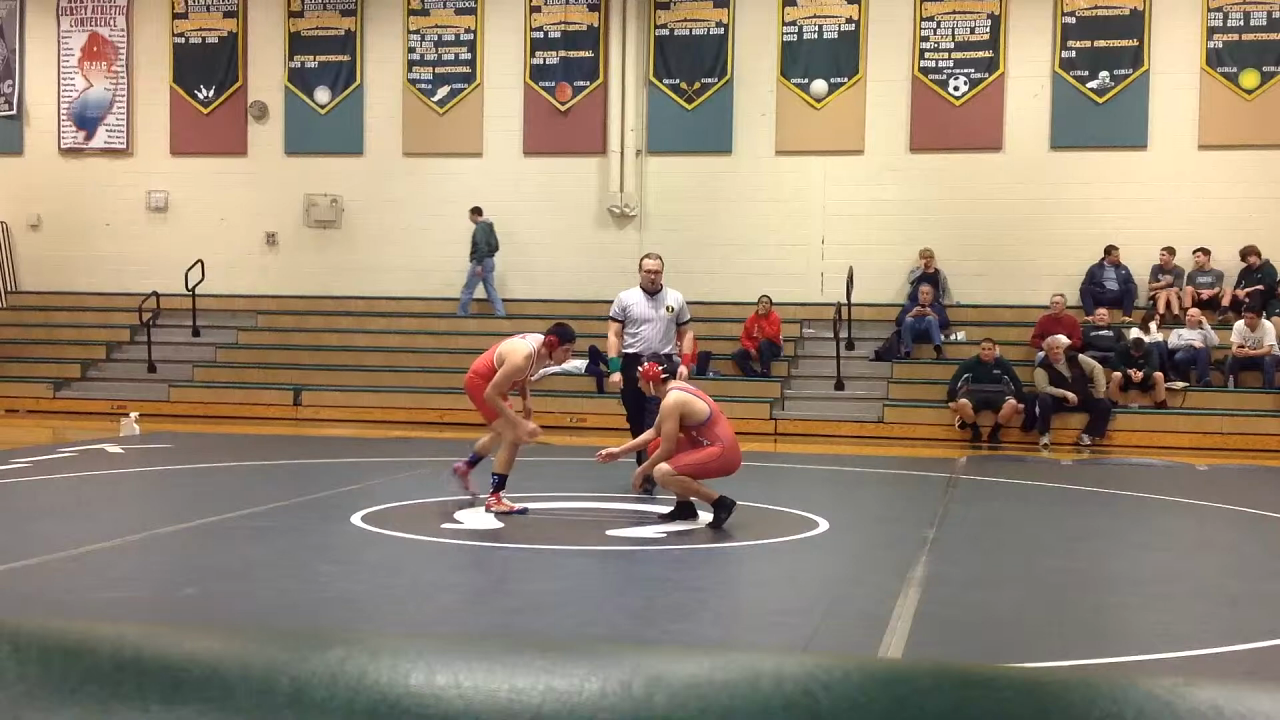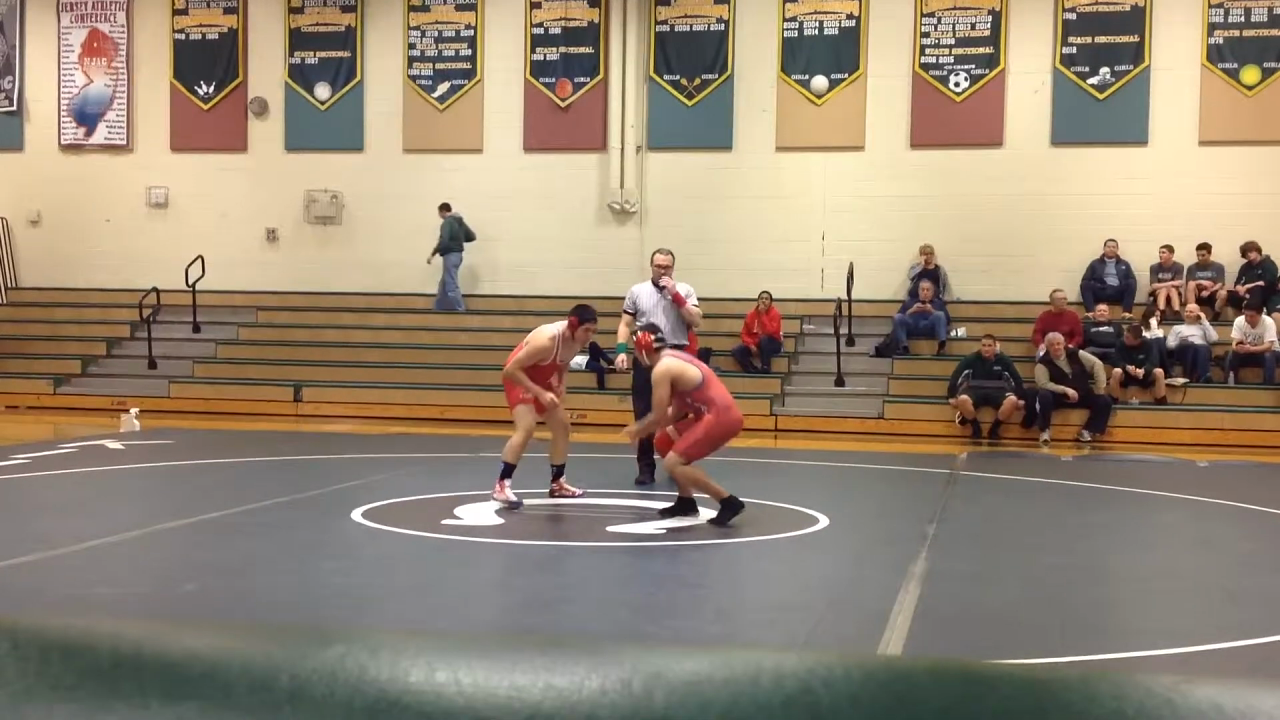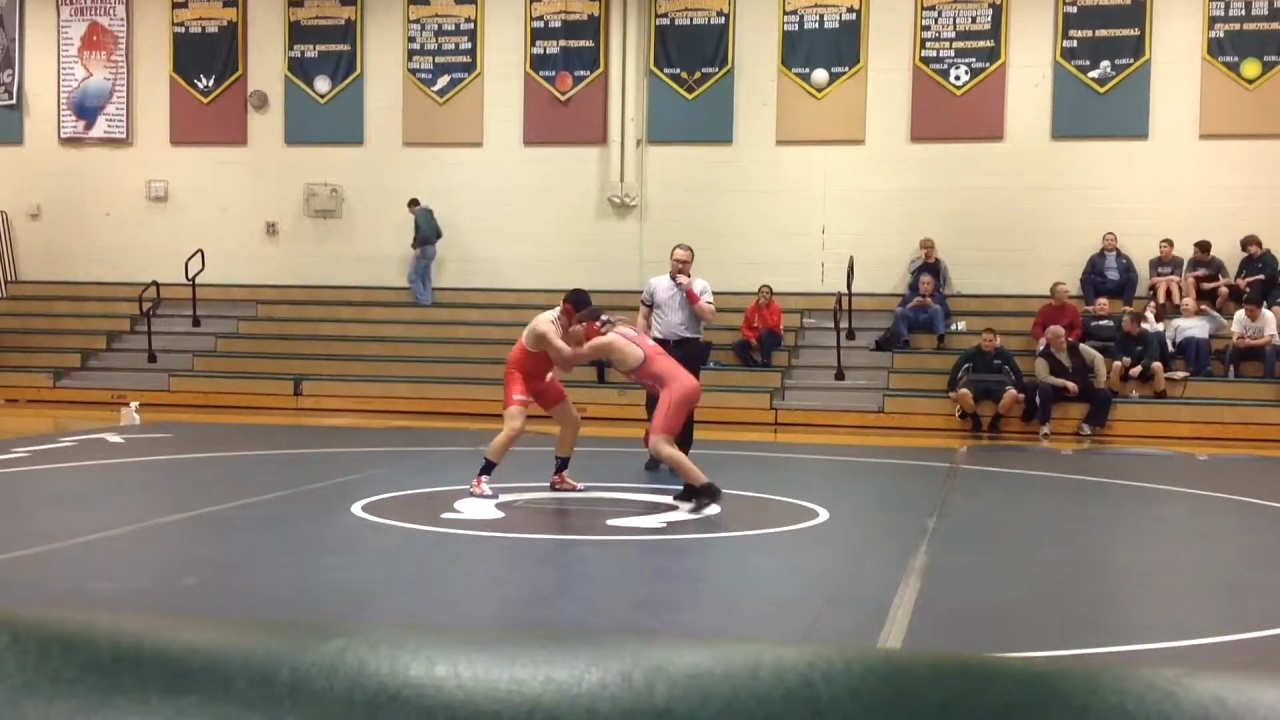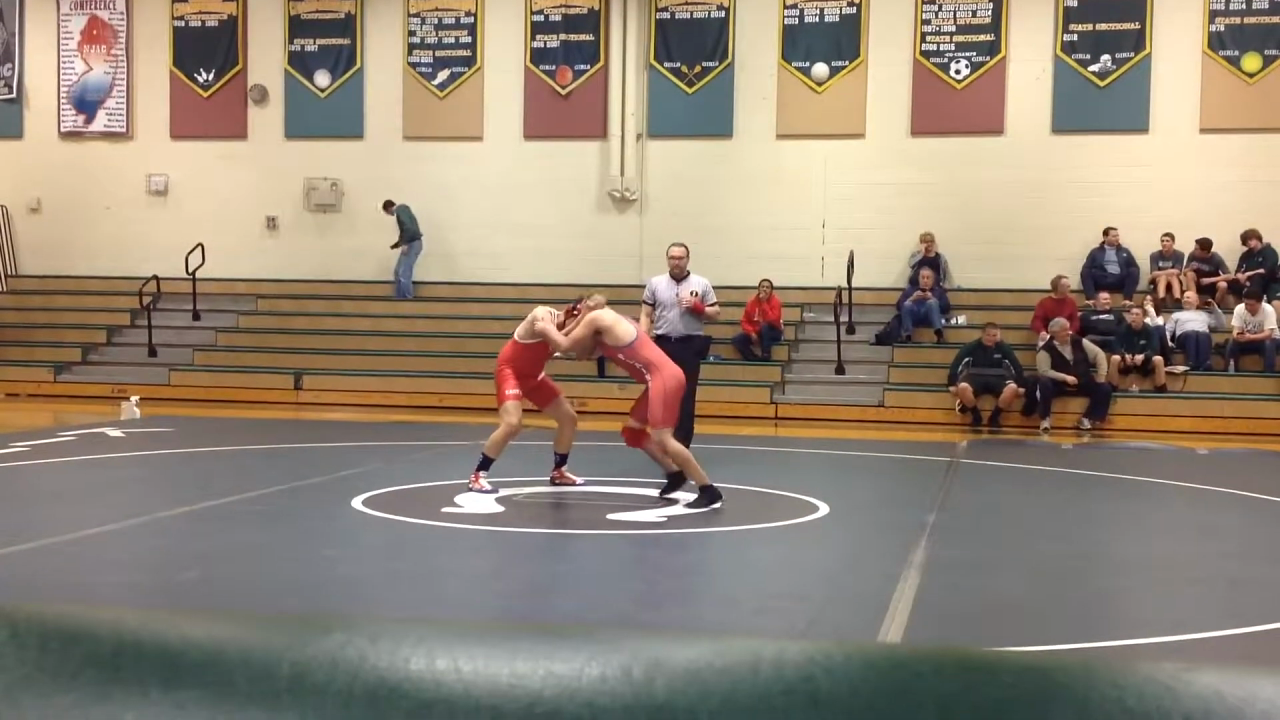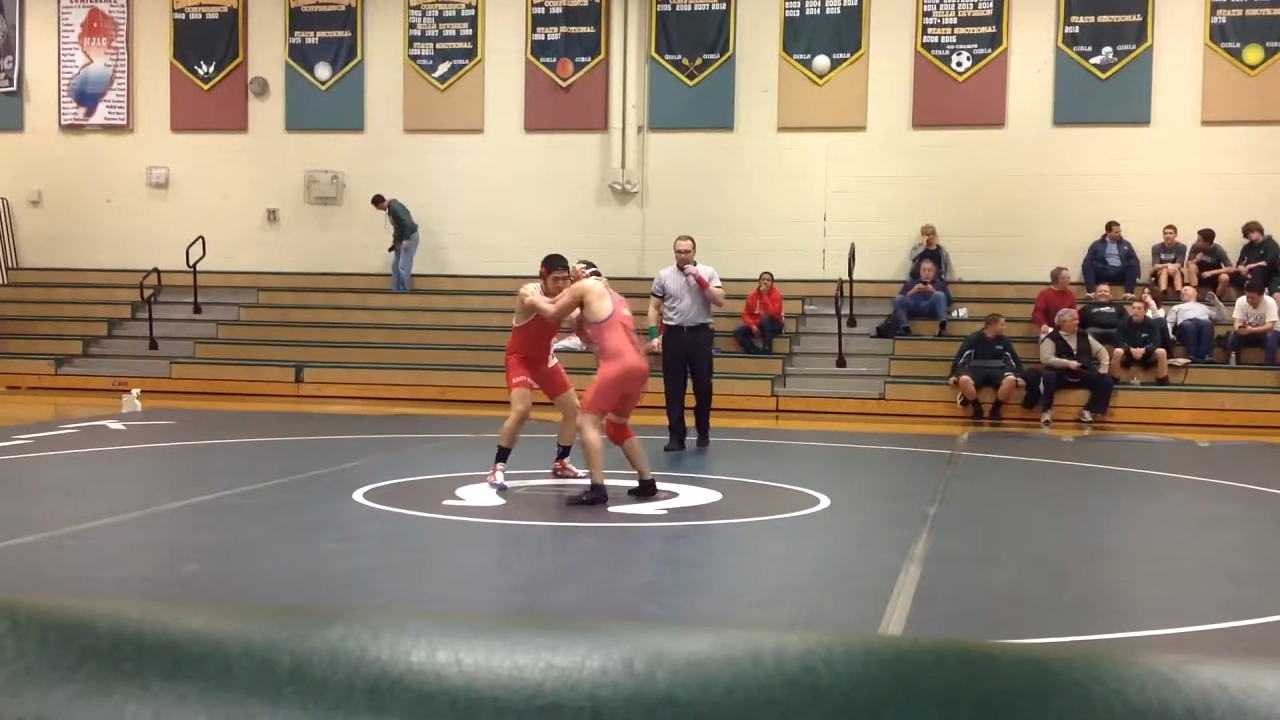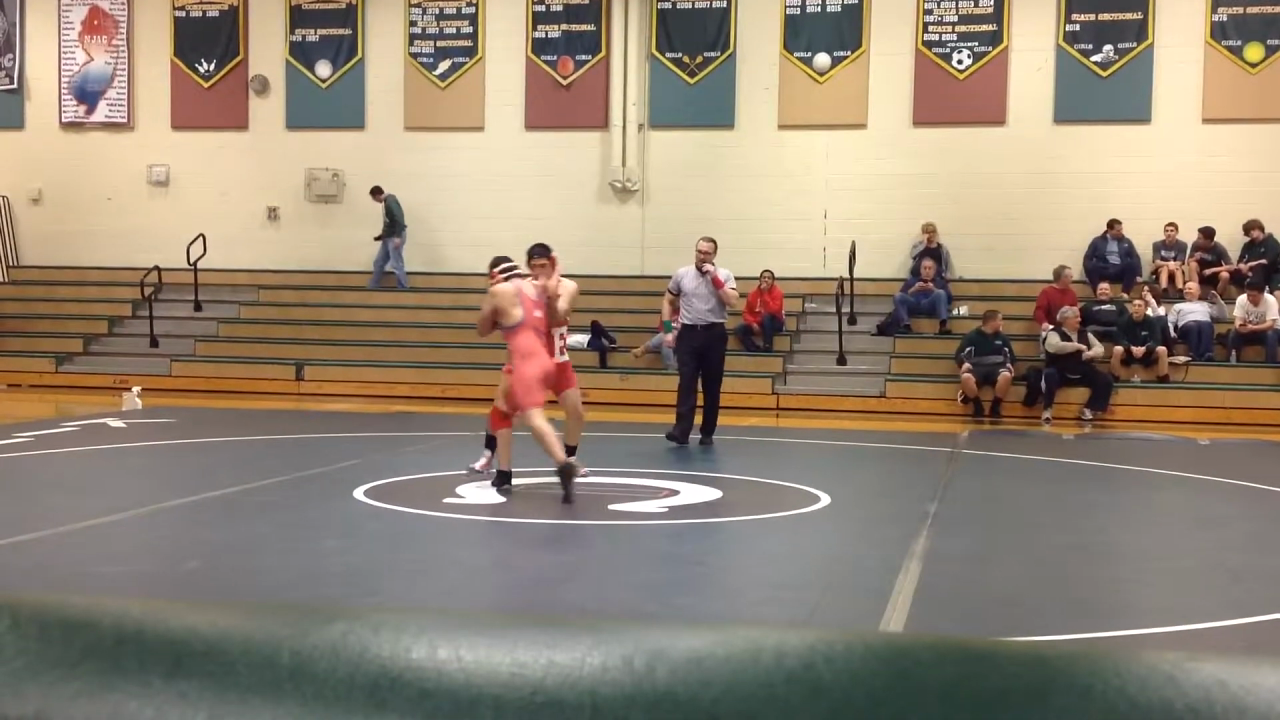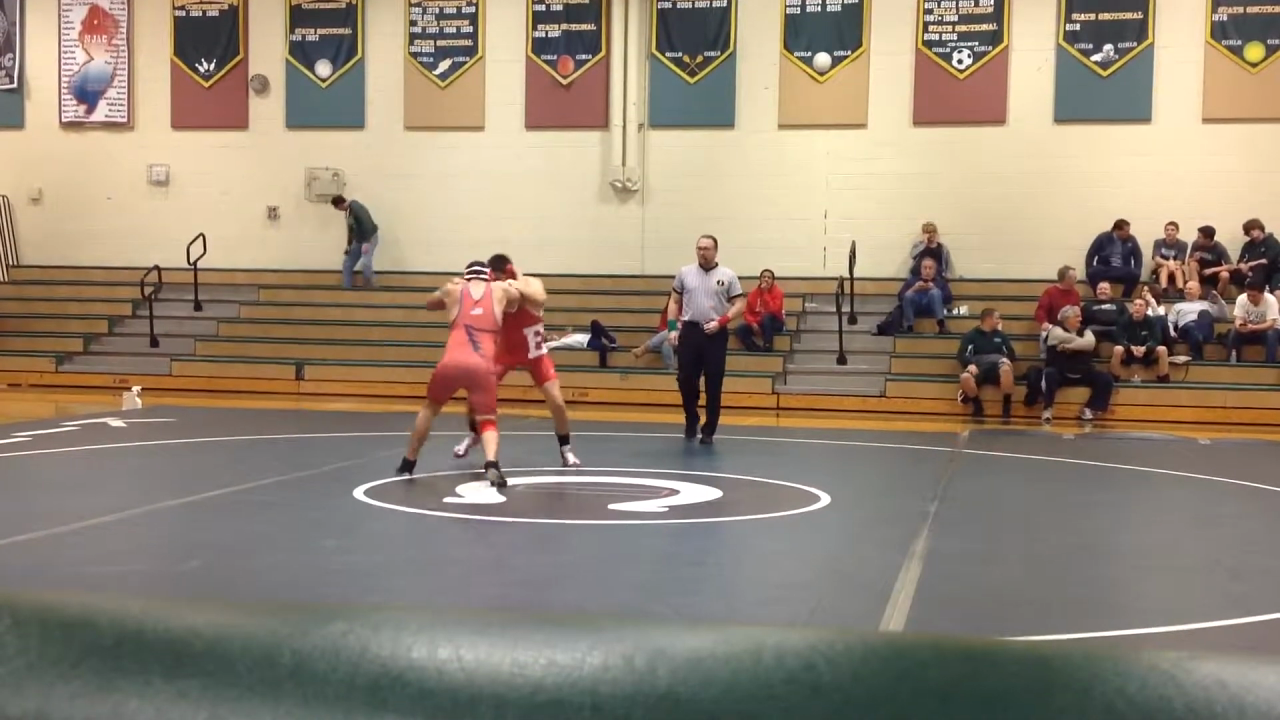
dt=0.5s
person 1, frame 1
left shoulder: (676, 299)
right shoulder: (625, 298)
left elbow: (687, 333)
right elbow: (613, 335)
left wrist: (685, 363)
right wrist: (614, 368)
right hip: (632, 365)
left knee: (654, 421)
right knee: (636, 422)
left ankle: (648, 476)
person 1, frame 2
left shoulder: (684, 290)
right shoulder: (637, 291)
left elbow: (696, 321)
right elbow: (625, 324)
left wrist: (676, 295)
right wrist: (621, 350)
right knee: (644, 414)
right ankle: (646, 469)
person 1, frame 3
left shoulder: (701, 286)
right shoulder: (654, 284)
left elbow: (709, 316)
right elbow: (643, 317)
left wrist: (690, 291)
left hip: (689, 349)
right hip: (660, 348)
right knee: (655, 400)
left ankle: (681, 455)
person 1, frame 4
left shoulder: (701, 284)
right shoulder: (655, 283)
left elbow: (716, 314)
right elbow: (645, 316)
left wrist: (695, 306)
left hip: (690, 345)
right hip: (663, 344)
left knee: (686, 396)
left ankle: (681, 445)
person 1, frame 5
left shoulder: (707, 273)
right shoulder: (664, 276)
left elbow: (720, 300)
right elbow: (653, 308)
left wrist: (700, 280)
right wrist: (654, 335)
left hip: (700, 334)
right hip: (673, 335)
left knee: (703, 385)
right knee: (673, 388)
left ankle: (703, 431)
right ankle: (676, 437)
person 1, frame 6
left shoulder: (724, 275)
right shoulder: (681, 274)
left elbow: (732, 301)
right elbow: (668, 303)
left wrist: (715, 278)
right wrist: (668, 329)
left hip: (714, 334)
right hip: (688, 333)
left knee: (712, 386)
right knee: (687, 382)
left ankle: (707, 432)
right ankle: (681, 430)
person 1, frame 7
left shoulder: (728, 276)
right shoulder: (684, 273)
left elbow: (740, 305)
right elbow: (674, 302)
left wrist: (720, 322)
right wrist: (672, 328)
left hip: (715, 334)
right hip: (689, 331)
left knee: (713, 385)
right knee: (686, 380)
left ankle: (708, 431)
right ankle: (691, 420)
person 2, frame 1
left shoulder: (672, 401)
right shoulder: (675, 391)
left elbow: (667, 449)
right elbow: (655, 432)
left wrist: (642, 471)
right wrist: (620, 451)
left hip: (723, 454)
right hip: (714, 446)
left knee: (661, 473)
right knee: (655, 448)
left ankle: (720, 503)
right ankle: (685, 506)
person 2, frame 2
left shoulder: (662, 369)
right shoulder: (675, 358)
left elbow: (659, 417)
right elbow: (679, 409)
left wrist: (638, 429)
right wrist: (645, 428)
left hip: (720, 417)
right hip: (718, 413)
left knee: (673, 463)
right knee: (665, 440)
left ankle: (729, 503)
right ankle: (686, 502)
person 2, frame 3
left shoulder: (606, 343)
right shoulder: (622, 330)
left elbow: (571, 358)
left hip: (677, 387)
right hip: (685, 384)
left knee: (658, 446)
right knee: (654, 439)
left ankle: (707, 489)
right ankle: (692, 487)
person 2, frame 4
left shoulder: (597, 317)
right shoulder: (605, 321)
left elbow: (565, 346)
right elbow: (583, 350)
left wrist: (546, 328)
left hip: (664, 377)
right hip: (660, 377)
left knee: (663, 438)
right knee: (633, 432)
left ankle: (709, 491)
right ankle: (677, 474)
person 2, frame 5
left shoulder: (586, 286)
right shoulder: (615, 297)
left elbow: (553, 314)
left wrist: (536, 301)
left hip: (617, 366)
right hip: (638, 366)
left knee: (586, 422)
right knee: (617, 426)
left ankle: (598, 488)
right ankle: (647, 482)
person 2, frame 6
left shoulder: (498, 291)
right shoulder: (539, 289)
left elbow: (482, 329)
left hip: (529, 365)
right hip: (546, 364)
left knee: (535, 420)
right knee: (502, 415)
left ankle: (565, 467)
person 2, frame 7
left shoulder: (452, 289)
right shoulder: (500, 289)
left elbow: (429, 304)
left hip: (451, 363)
right hip: (481, 367)
left knee: (429, 409)
right knee: (486, 422)
left ankle: (408, 464)
right ankle: (491, 464)
person 3, frame 1
left shoulder: (543, 346)
right shoulder: (523, 356)
right elbow: (491, 394)
left wrist: (526, 400)
right wrist: (521, 424)
left hip: (492, 380)
right hip: (480, 381)
left knee: (501, 432)
right knee: (513, 437)
left ankle: (464, 467)
right ankle: (495, 498)
person 3, frame 2
left shoulder: (578, 338)
right shoulder: (547, 340)
right elbow: (511, 369)
left wrist: (560, 383)
right wrist: (540, 393)
left hip: (540, 380)
right hip: (517, 377)
left knee: (562, 427)
right knee: (526, 426)
left ankle: (557, 483)
right ankle: (502, 485)
person 3, frame 3
left shoulder: (569, 322)
right shoulder: (545, 326)
right elbow: (566, 358)
left hip: (541, 376)
right hip: (519, 374)
left knee: (573, 421)
right knee: (514, 428)
left ankle: (559, 476)
right ankle: (480, 480)
person 3, frame 4
left shoulder: (570, 327)
right shoulder: (542, 315)
right wrist: (581, 318)
left hip: (534, 375)
right hip: (510, 370)
left knee: (569, 418)
right knee: (511, 423)
left ankle: (559, 472)
right ankle: (478, 475)
person 3, frame 5
right shoulder: (528, 293)
left hip: (545, 360)
right hip: (520, 359)
left knee: (573, 409)
right knee: (521, 411)
left ankle: (561, 462)
right ankle: (497, 468)
person 3, frame 6
left shoulder: (568, 287)
left elbow: (558, 320)
left wrist: (552, 292)
left hip: (556, 357)
left knee: (575, 411)
right knee: (503, 402)
left ankle: (570, 461)
right ankle: (488, 454)
person 3, frame 7
left shoulder: (531, 284)
left elbow: (541, 300)
left wrist: (517, 286)
left hip: (534, 350)
right hip: (505, 349)
left knee: (557, 403)
left ankle: (566, 450)
right ankle: (473, 435)
